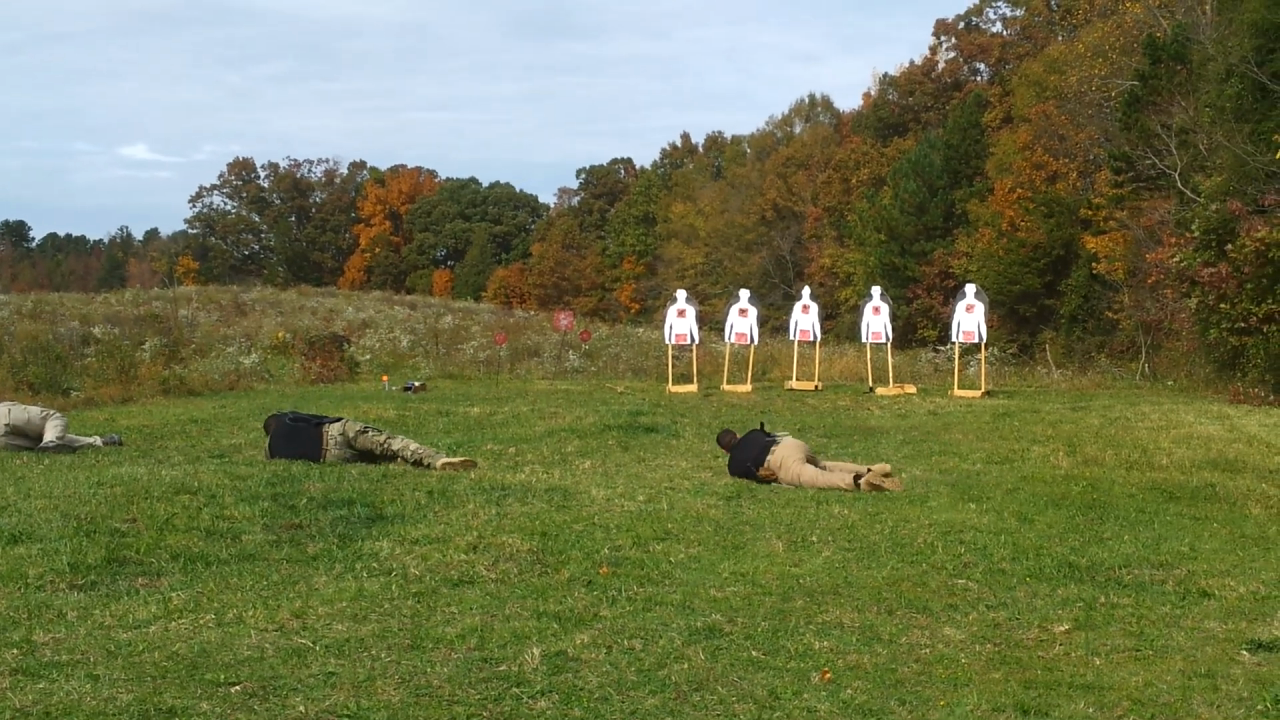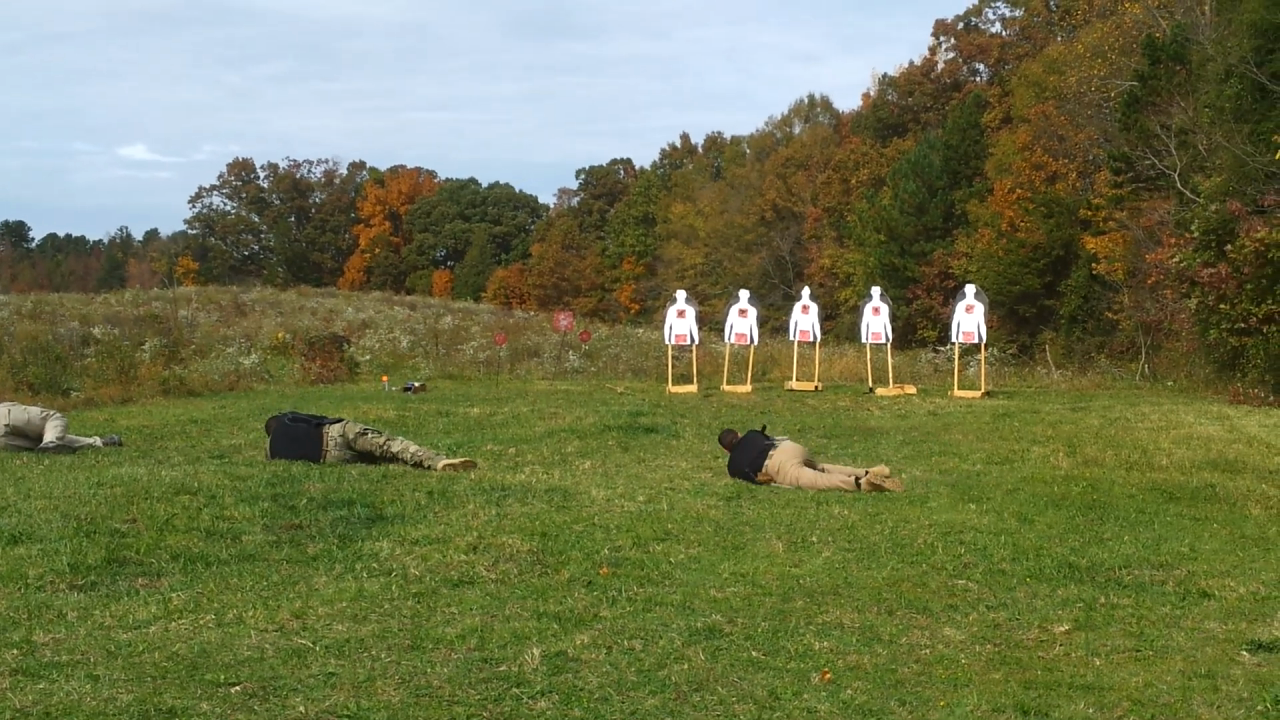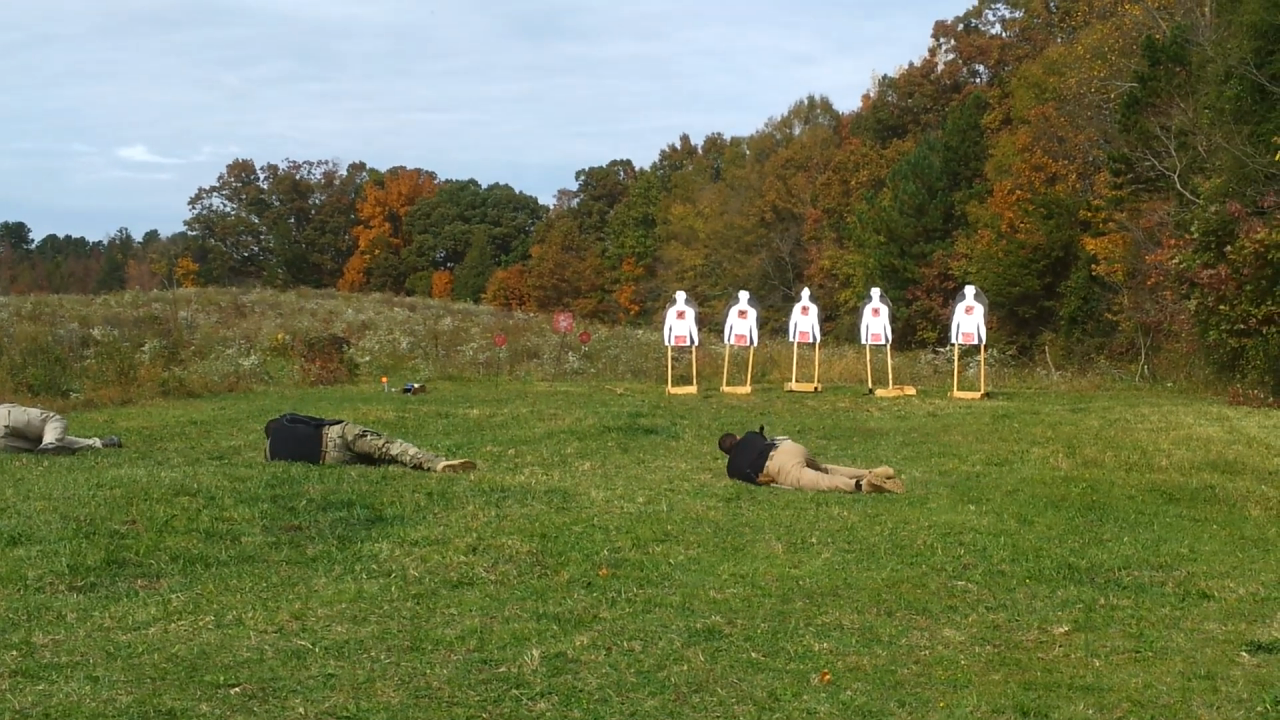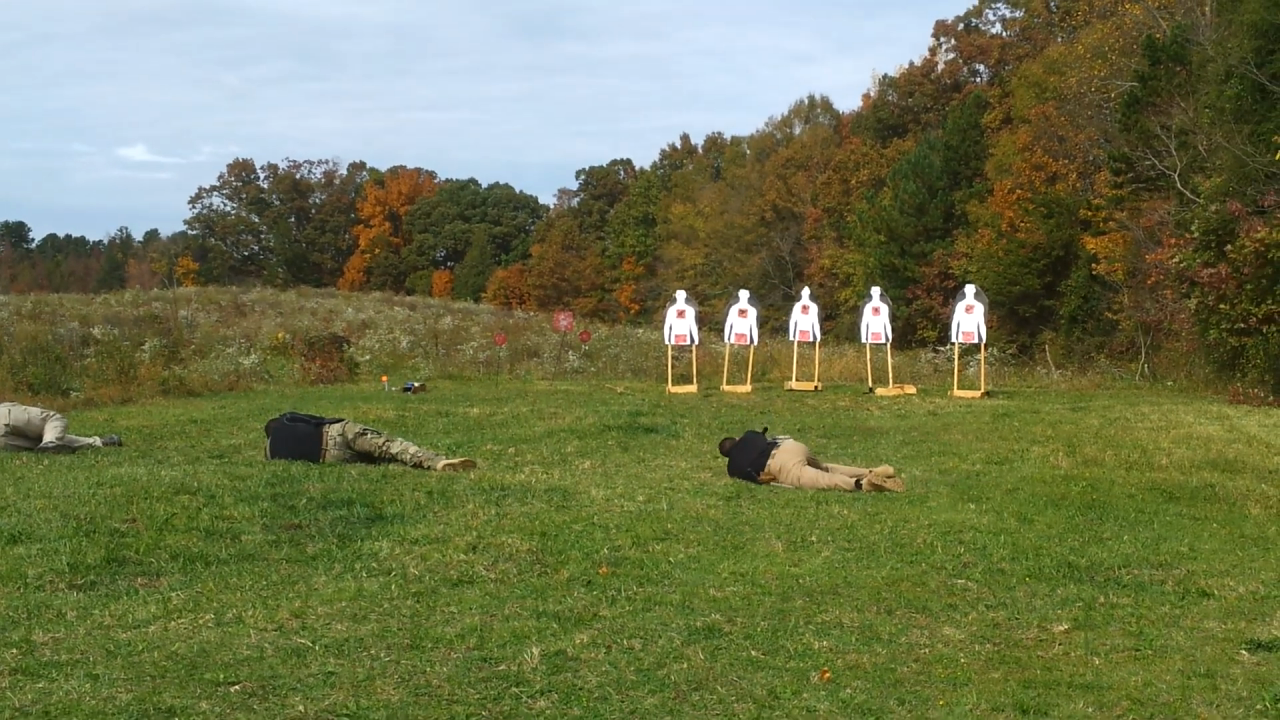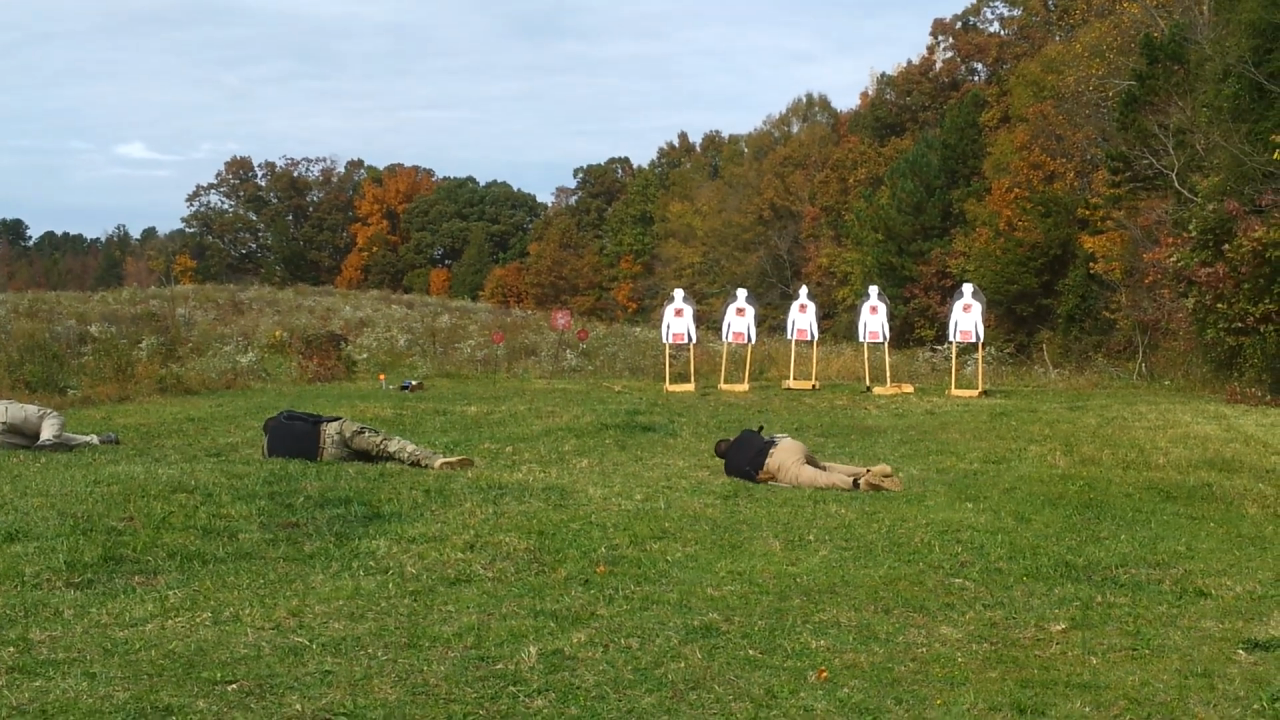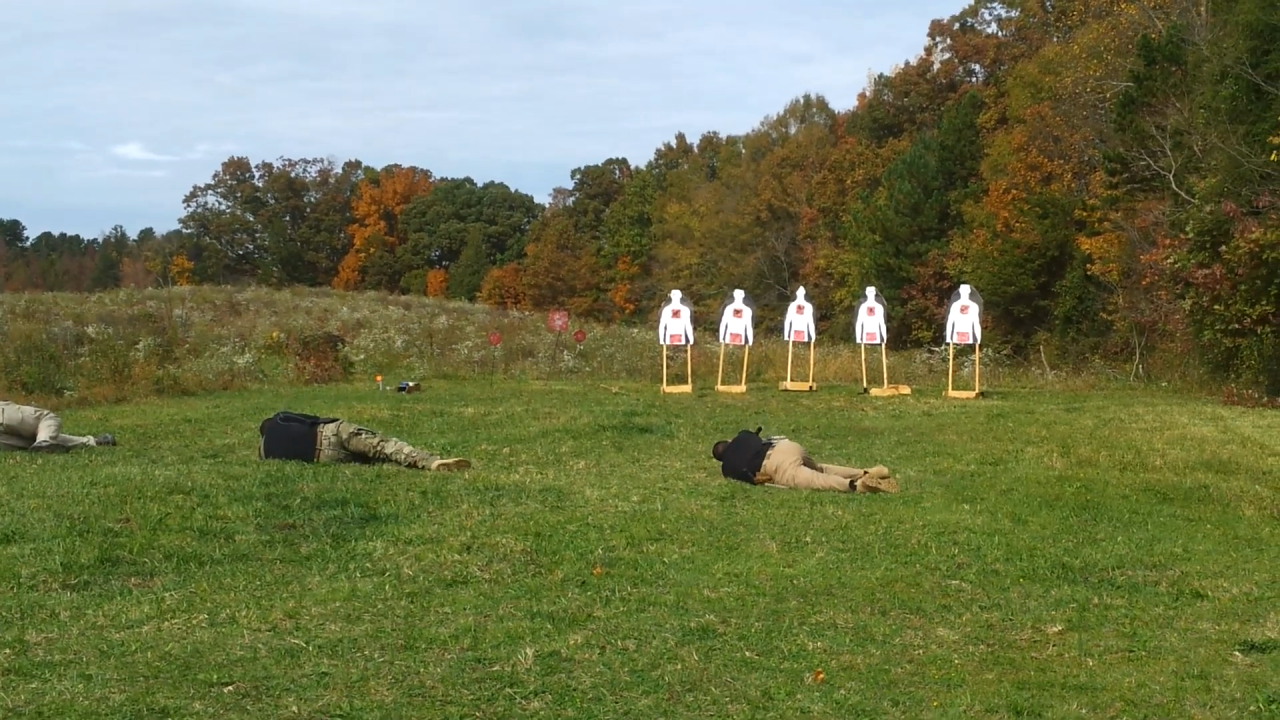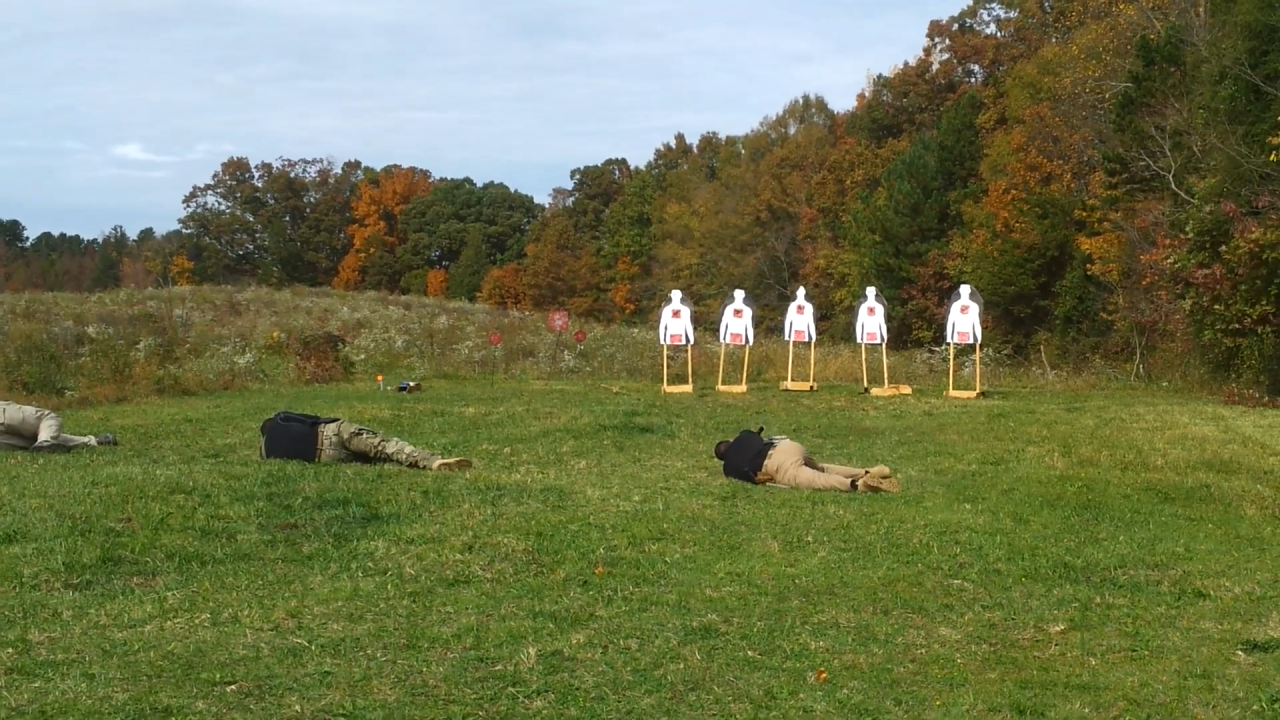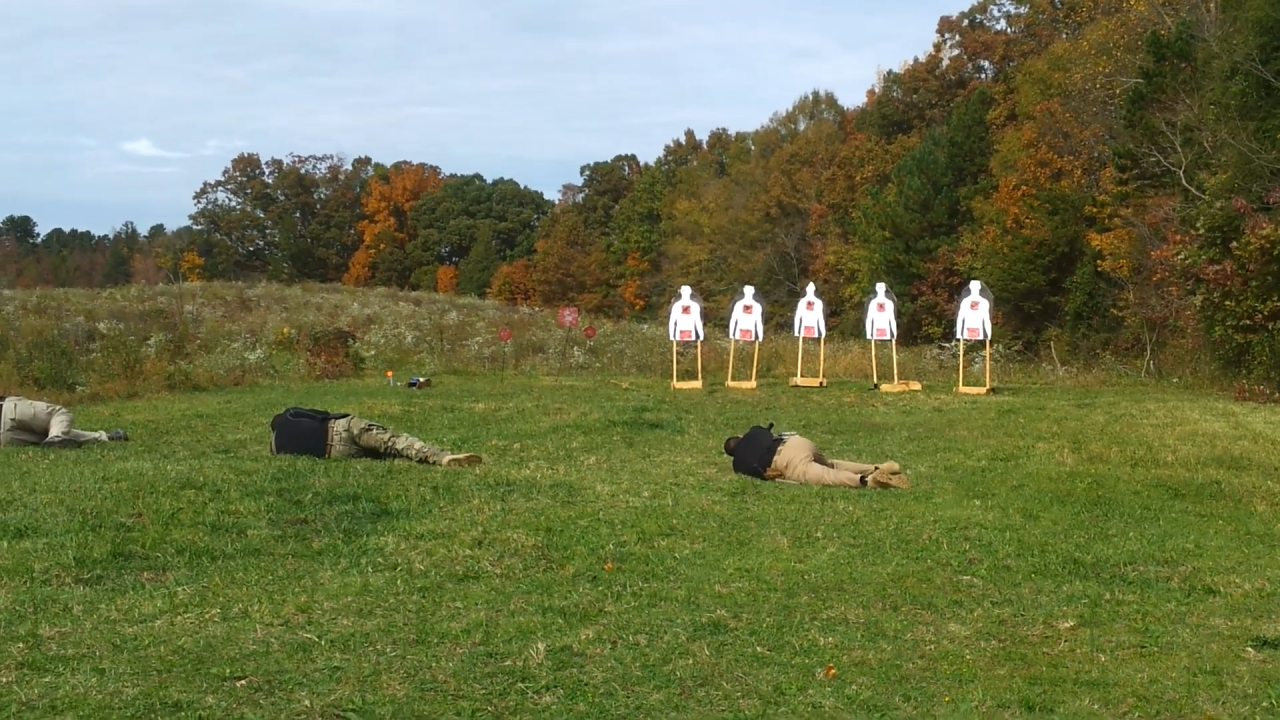
dt=0.1s
person 1, frame 1
left shoulder: (270, 450)
right shoulder: (286, 420)
right elbow: (322, 420)
left hip: (328, 457)
right hip: (335, 433)
left knee: (379, 456)
right knee: (390, 442)
right ankle: (437, 459)
person 1, frame 2
left shoulder: (271, 451)
right shoulder: (286, 421)
right elbow: (321, 420)
left hip: (327, 458)
right hip: (334, 434)
left knee: (380, 456)
right knee: (390, 444)
right ankle: (437, 461)
person 1, frame 3
left shoulder: (270, 452)
right shoulder: (286, 422)
right elbow: (320, 423)
left hip: (326, 459)
right hip: (335, 435)
right knee: (390, 447)
right ankle: (437, 463)
person 1, frame 4
left shoulder: (271, 451)
right shoulder: (287, 421)
right elbow: (320, 421)
left hip: (326, 458)
right hip: (335, 433)
right knee: (389, 446)
right ankle: (437, 462)
person 1, frame 5
left shoulder: (268, 448)
right shoulder: (284, 419)
right elbow: (318, 418)
left hip: (324, 455)
right hip: (332, 431)
right knee: (386, 444)
right ankle: (435, 460)
person 1, frame 6
left shoulder: (265, 450)
right shoulder: (281, 420)
right elbow: (314, 420)
left hip: (321, 457)
right hip: (329, 432)
right knee: (382, 446)
right ankle: (431, 462)
person 1, frame 7
left shoulder: (267, 449)
right shoulder: (282, 420)
right elbow: (315, 419)
left hip: (321, 455)
right hip: (329, 431)
right knee: (384, 445)
right ankle: (432, 461)
person 1, frame 8
left shoulder: (277, 445)
right shoulder: (291, 416)
right elbow: (323, 415)
left hip: (332, 449)
right hip: (340, 427)
right knee: (394, 441)
right ankle: (442, 457)
person 2, frame 1
left shoulder: (733, 464)
right shoulder: (752, 434)
left hip: (779, 461)
right hip: (795, 444)
left knee: (822, 479)
right knee: (823, 466)
left ankle: (863, 482)
right ankle: (870, 471)
person 2, frame 2
left shoulder: (733, 465)
right shoulder: (752, 435)
left hip: (778, 465)
right hip: (793, 448)
left knee: (820, 481)
right knee: (821, 469)
left ankle: (863, 482)
right ankle: (868, 473)
person 2, frame 3
left shoulder: (732, 467)
right shoulder: (749, 437)
left hip: (779, 465)
right hip: (793, 448)
left knee: (823, 482)
right knee: (824, 470)
left ankle: (863, 485)
right ankle: (871, 474)
person 2, frame 4
left shoulder: (732, 466)
right shoulder: (749, 436)
left hip: (779, 464)
right hip: (794, 447)
left knee: (822, 480)
right knee: (824, 469)
left ankle: (864, 484)
right ankle: (872, 473)
person 2, frame 5
left shoulder: (729, 466)
right shoulder: (745, 435)
left wrist: (758, 474)
left hip: (777, 462)
right hip: (792, 445)
left knee: (821, 479)
right knee: (822, 468)
left ankle: (861, 483)
right ankle: (869, 472)
person 2, frame 6
left shoulder: (727, 467)
right shoulder: (743, 436)
left wrist: (756, 476)
left hip: (775, 463)
right hip: (789, 446)
left knee: (817, 481)
right knee: (820, 469)
left ankle: (858, 485)
right ankle: (866, 474)
person 2, frame 7
left shoulder: (728, 466)
right shoulder: (745, 436)
left wrist: (758, 476)
left hip: (776, 463)
right hip: (790, 446)
left knee: (817, 480)
right knee: (821, 469)
left ankle: (858, 484)
right ankle: (868, 473)
person 2, frame 8
left shoulder: (738, 462)
right shoulder: (754, 432)
left elbow: (754, 471)
left wrist: (767, 472)
left hip: (786, 459)
right hip: (799, 442)
left knee: (826, 476)
right knee: (830, 465)
left ankle: (868, 480)
right ankle: (877, 469)
